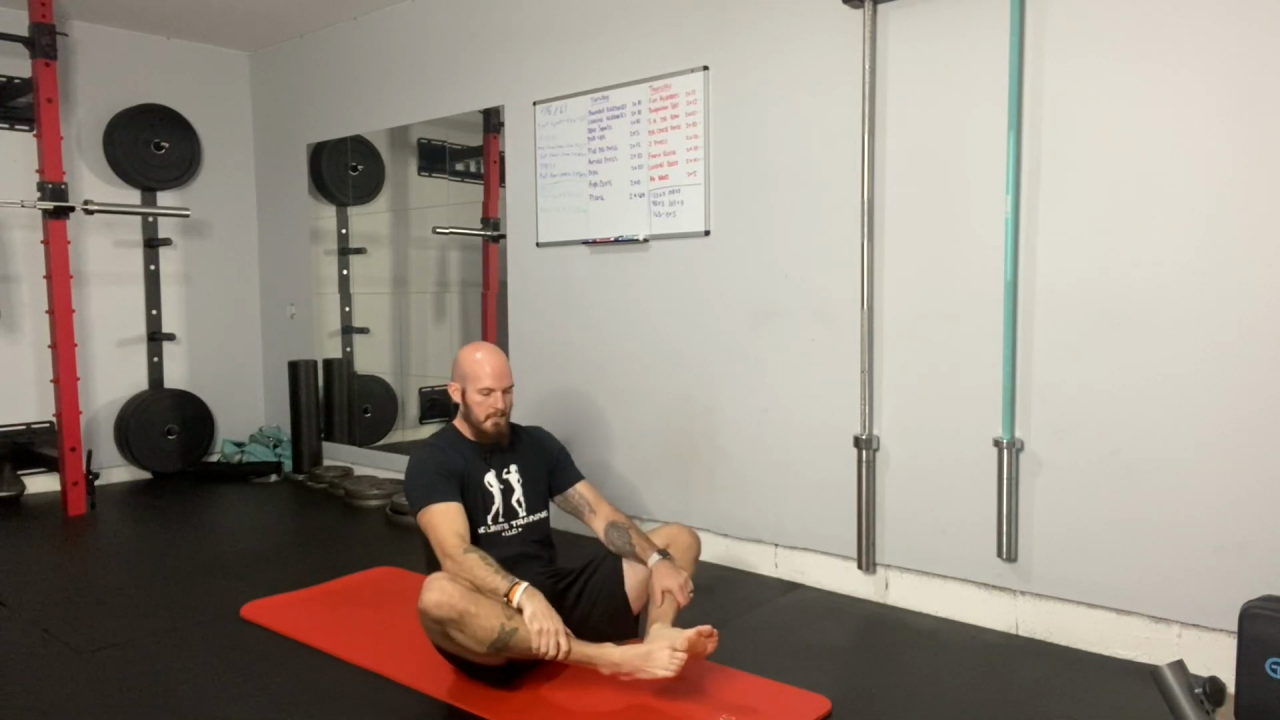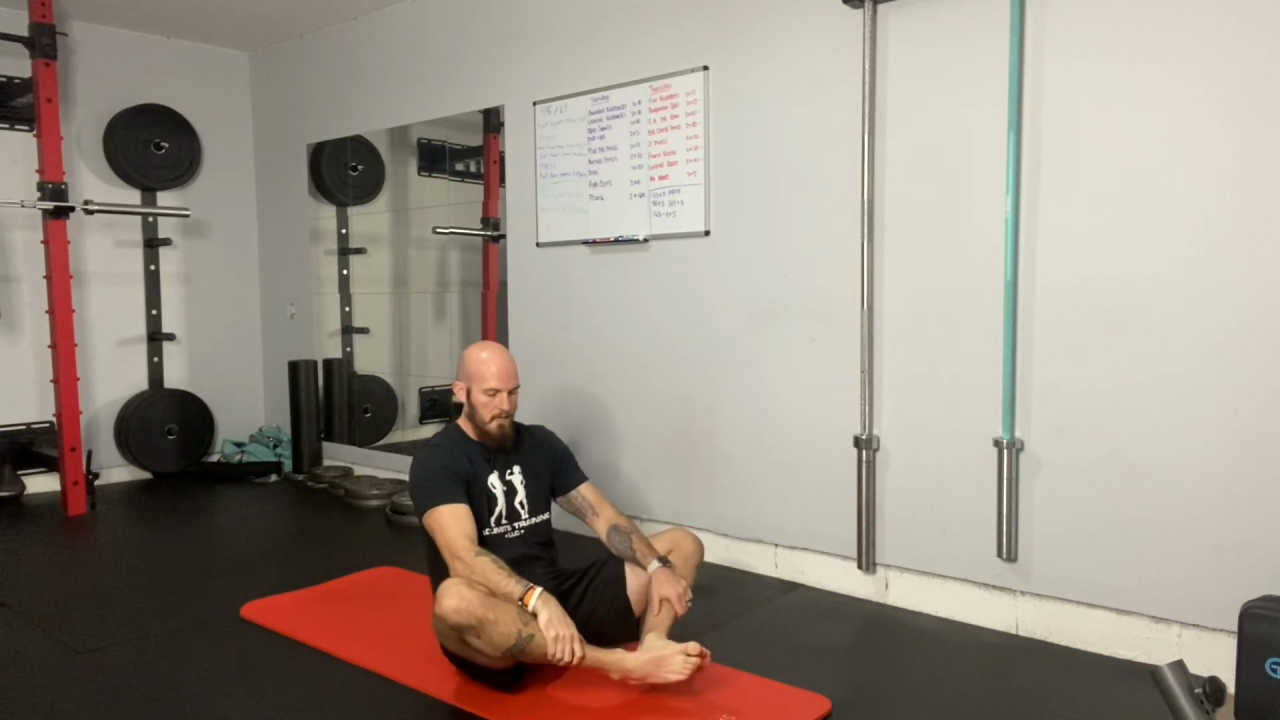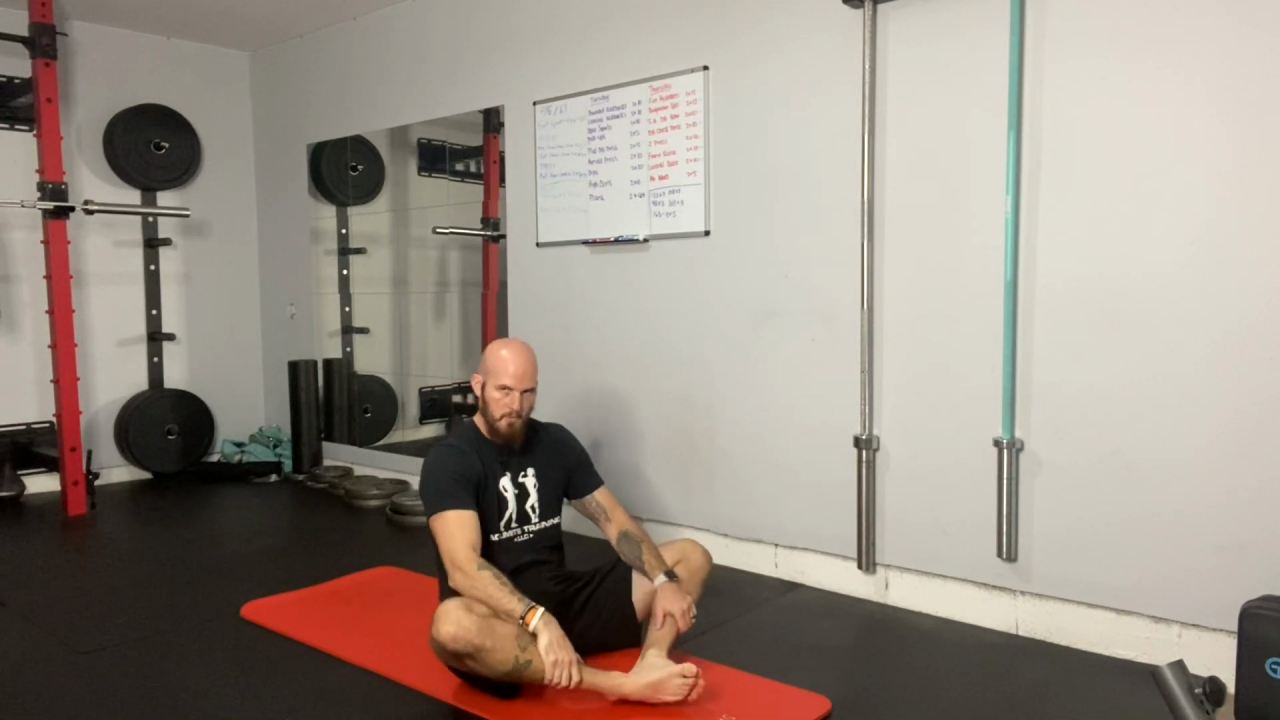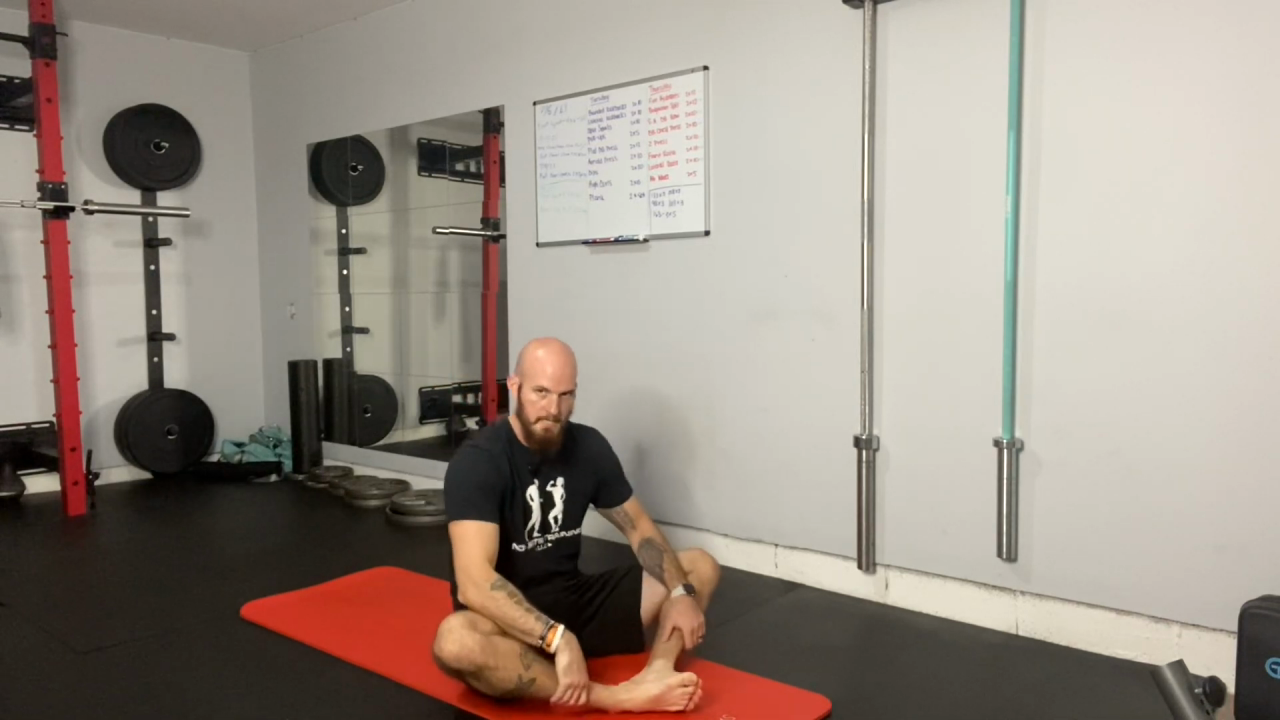
dt=0.4s
person 1, frame 1
left shoulder: (537, 443)
right shoulder: (432, 461)
left elbow: (600, 515)
right elbow: (455, 553)
left wrist: (658, 560)
right wrist: (524, 595)
left hip: (556, 593)
right hip: (490, 616)
left knee: (679, 539)
right knee: (438, 596)
left ankle: (658, 636)
right ankle: (606, 657)
person 1, frame 2
left shoulder: (540, 442)
right shoulder: (436, 461)
left elbow: (603, 517)
right elbow: (463, 557)
left wrist: (658, 566)
right wrist: (538, 601)
left hip: (558, 593)
right hip: (495, 615)
left knee: (682, 544)
right knee: (455, 601)
left ankle: (651, 645)
right ankle: (620, 662)
person 1, frame 3
left shoulder: (556, 441)
right shoulder: (450, 459)
left elbow: (615, 520)
right elbow: (462, 568)
left wrist: (663, 580)
right wrist: (539, 621)
left hip: (563, 595)
right hip: (498, 615)
left knee: (692, 556)
right knee: (452, 626)
left ankle: (651, 660)
right ankle: (616, 683)
person 1, frame 4
left shoulder: (589, 447)
right shoulder: (479, 460)
left elbow: (639, 527)
right elbow: (474, 582)
left wrist: (681, 592)
right wrist: (558, 640)
left hip: (572, 600)
right hip: (506, 621)
left knee: (701, 566)
right knee: (455, 643)
left ankle: (657, 672)
right ankle: (614, 697)
